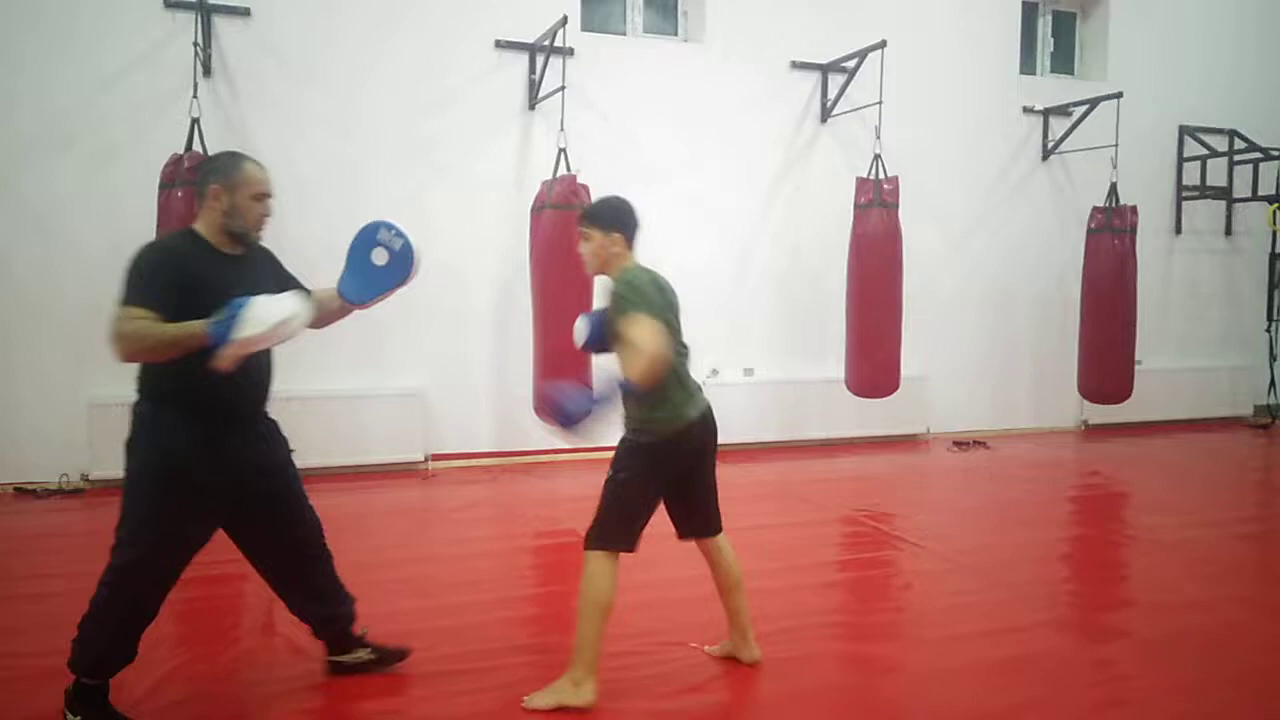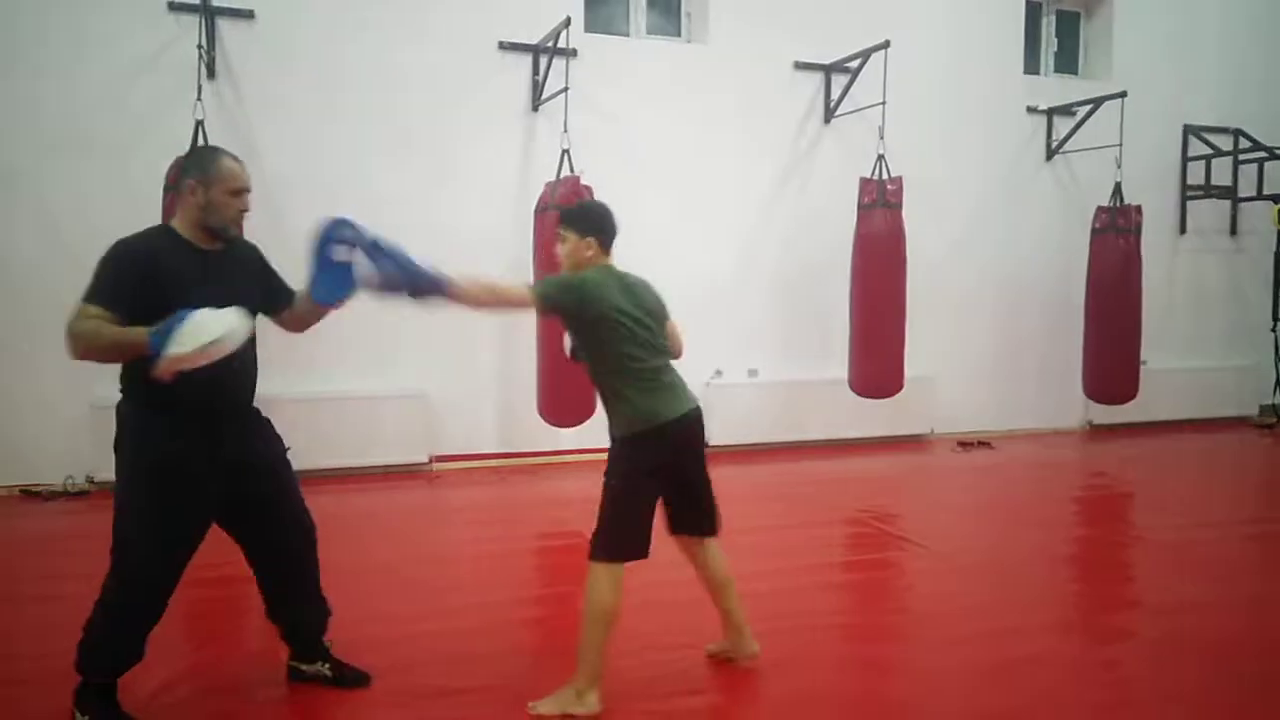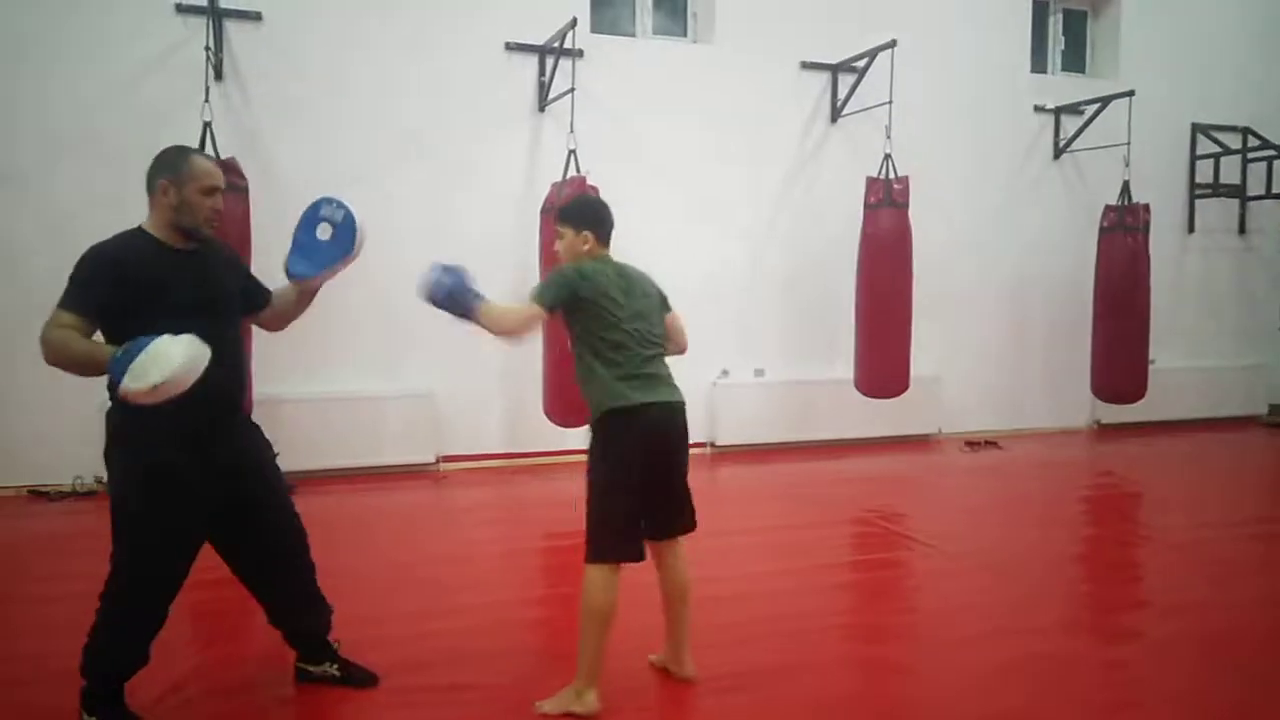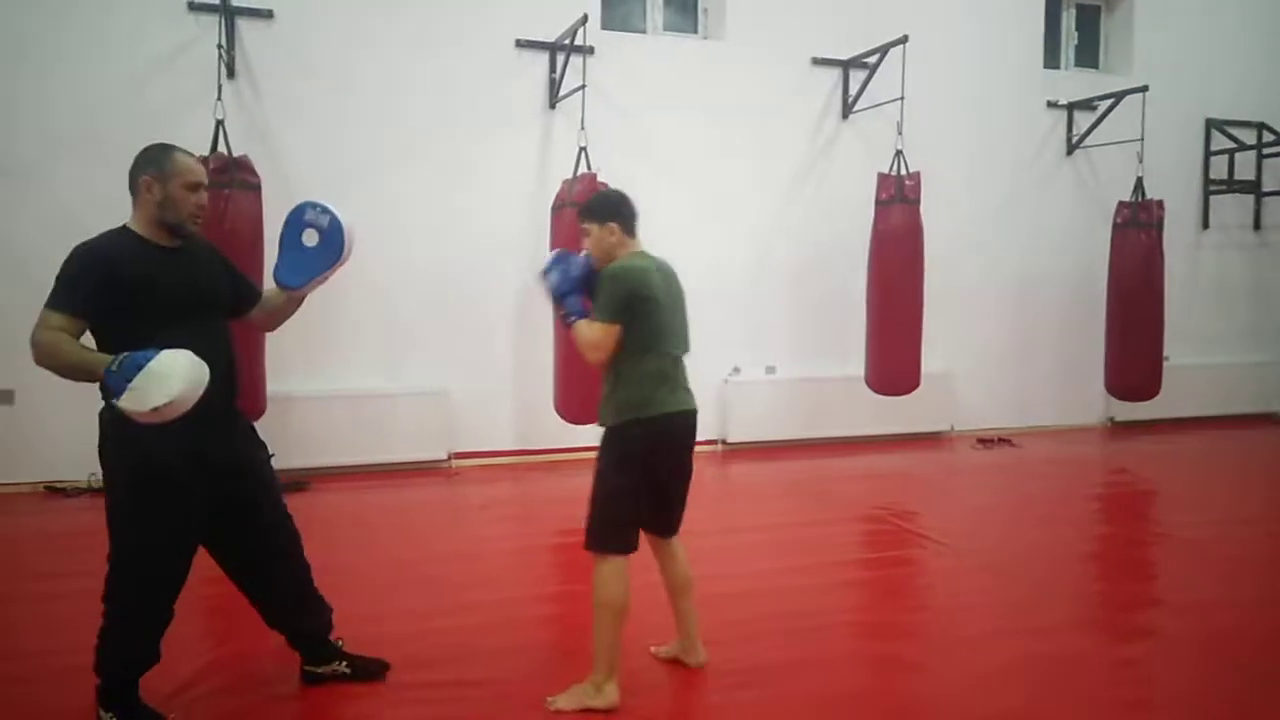
dt=0.2s
person 1, frame 1
left shoulder: (258, 261)
right shoulder: (166, 258)
left elbow: (313, 311)
right elbow: (129, 340)
right wrist: (212, 329)
left hip: (247, 436)
right hip: (176, 443)
left knee: (298, 539)
right knee: (143, 567)
left ankle: (344, 643)
person 1, frame 2
left shoulder: (243, 257)
right shoulder: (139, 256)
left elbow: (296, 314)
right elbow: (82, 335)
left wrist: (330, 287)
right wrist: (151, 338)
left hip: (240, 431)
right hip: (163, 441)
left knee: (290, 537)
right knee: (144, 569)
left ankle: (309, 653)
person 1, frame 3
left shoulder: (217, 258)
right shoulder: (113, 259)
left elbow: (273, 315)
right elbow: (56, 340)
left wrist: (314, 276)
right wrist: (116, 357)
left hip: (230, 434)
right hip: (156, 446)
left knee: (281, 543)
right knee: (145, 573)
left ankle: (315, 654)
person 1, frame 4
left shoulder: (205, 256)
right shoulder: (100, 258)
left elbow: (263, 314)
right elbow: (47, 341)
right wrist: (109, 367)
left hip: (224, 434)
right hip: (148, 444)
left knee: (274, 544)
right knee: (146, 571)
left ankle: (320, 653)
person 2, frame 1
left shoulder: (628, 288)
right shoulder: (656, 283)
left elbow: (653, 352)
left wrist: (607, 394)
right wrist: (608, 332)
left hip: (655, 437)
right hip: (697, 422)
left knee: (601, 550)
right knee: (709, 536)
left ankle: (579, 681)
right ankle: (743, 641)
person 2, frame 2
left shoulder: (580, 288)
right shoulder: (642, 288)
left elbow: (499, 295)
left wrist: (428, 282)
left hip: (646, 436)
right hip: (686, 420)
left knee: (607, 561)
right knee: (698, 538)
right ankle: (740, 639)
person 2, frame 3
left shoulder: (574, 278)
right shoulder: (642, 282)
left elbow: (513, 323)
right elbow: (678, 341)
left wrist: (460, 296)
left hip: (622, 421)
right hip: (667, 412)
left knee: (603, 560)
right knee: (668, 543)
right ankle: (679, 655)
person 2, frame 4
left shoulder: (622, 276)
right shoulder: (661, 271)
left elbow: (596, 350)
left wrist: (570, 300)
right wrist: (588, 294)
left hip: (636, 425)
right hip: (677, 417)
left knee: (610, 551)
right knee: (664, 536)
left ankle: (601, 684)
right ankle: (689, 643)
